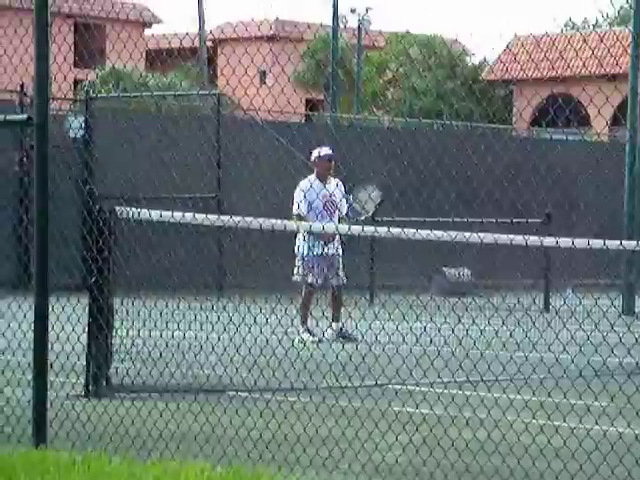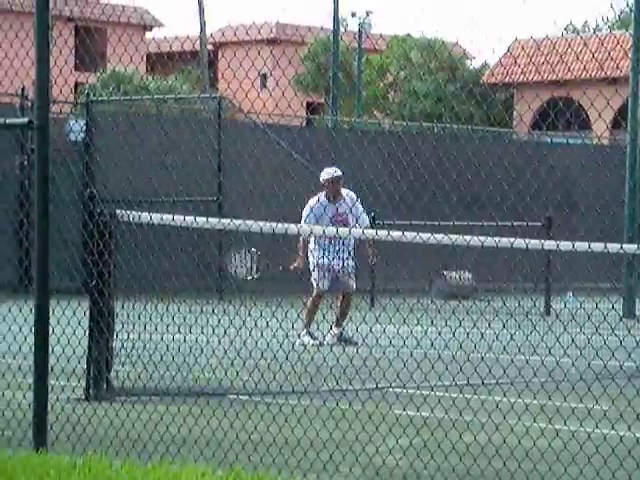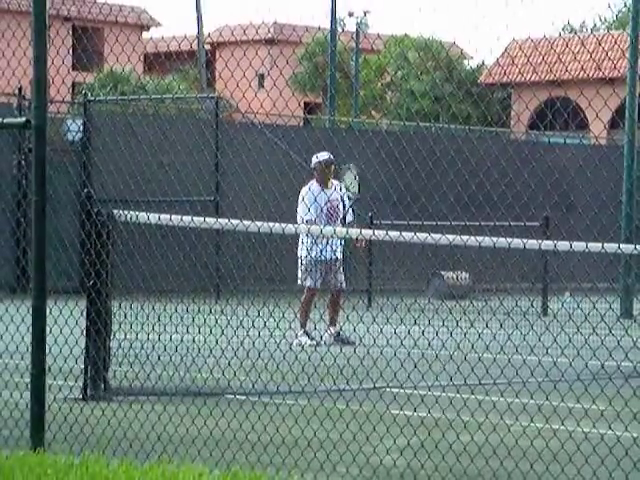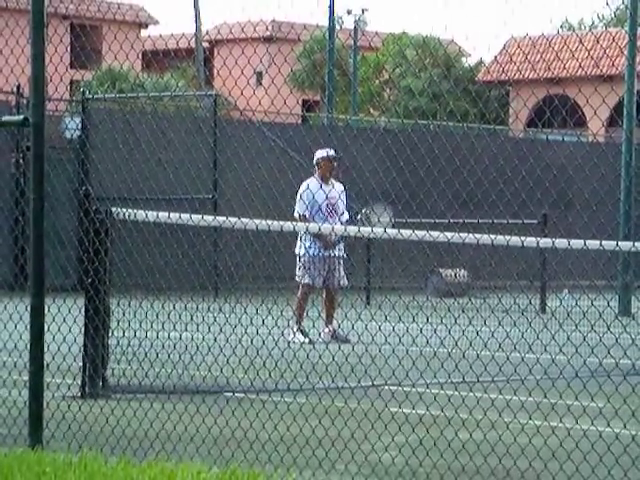
dt=0.7s
person 1, frame 1
left shoulder: (337, 185)
right shoulder: (305, 187)
right elbow: (299, 217)
left wrist: (336, 232)
right wrist: (319, 234)
left hip: (333, 246)
right hip: (311, 247)
left knee: (337, 287)
right knee: (309, 288)
left ankle: (336, 327)
right ankle: (303, 328)
person 1, frame 2
left shoulder: (351, 199)
right shoulder: (314, 206)
left elbow: (362, 225)
right elbow: (305, 235)
left wrist: (370, 247)
right wrist: (301, 258)
left hip: (345, 254)
right hip: (322, 255)
left knee: (347, 292)
right knee: (319, 292)
left ankle: (336, 331)
right ankle: (305, 332)
person 1, frame 3
left shoulder: (339, 188)
right shoulder: (309, 192)
left elbow: (347, 218)
right elbow: (307, 223)
right wrist: (330, 228)
left hip: (334, 250)
right hip: (313, 251)
left knee: (337, 290)
right knee: (311, 290)
left ankle: (332, 331)
right ankle: (302, 332)
person 1, frame 4
left shoulder: (339, 188)
right shoulder: (308, 187)
right elbow: (302, 218)
right wrist: (322, 238)
left hip: (334, 248)
right hip: (312, 248)
left knee: (332, 289)
right knee: (306, 287)
left ankle: (329, 329)
right ankle: (297, 329)
